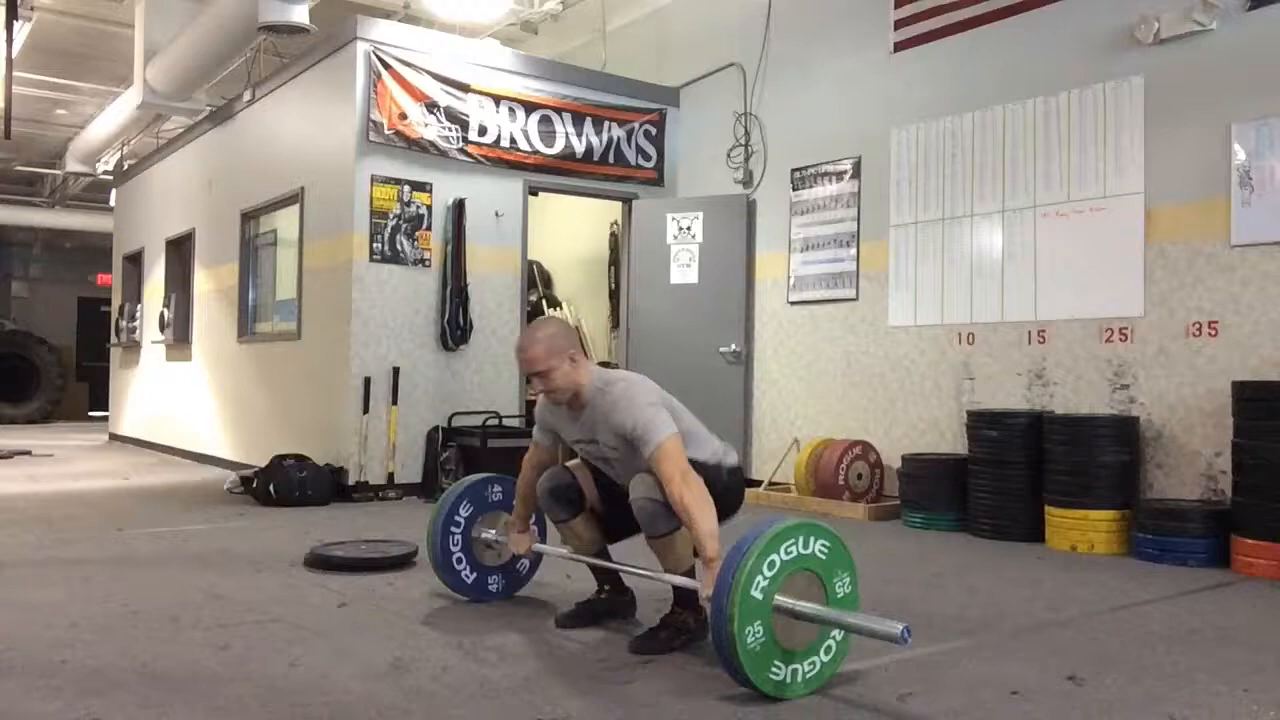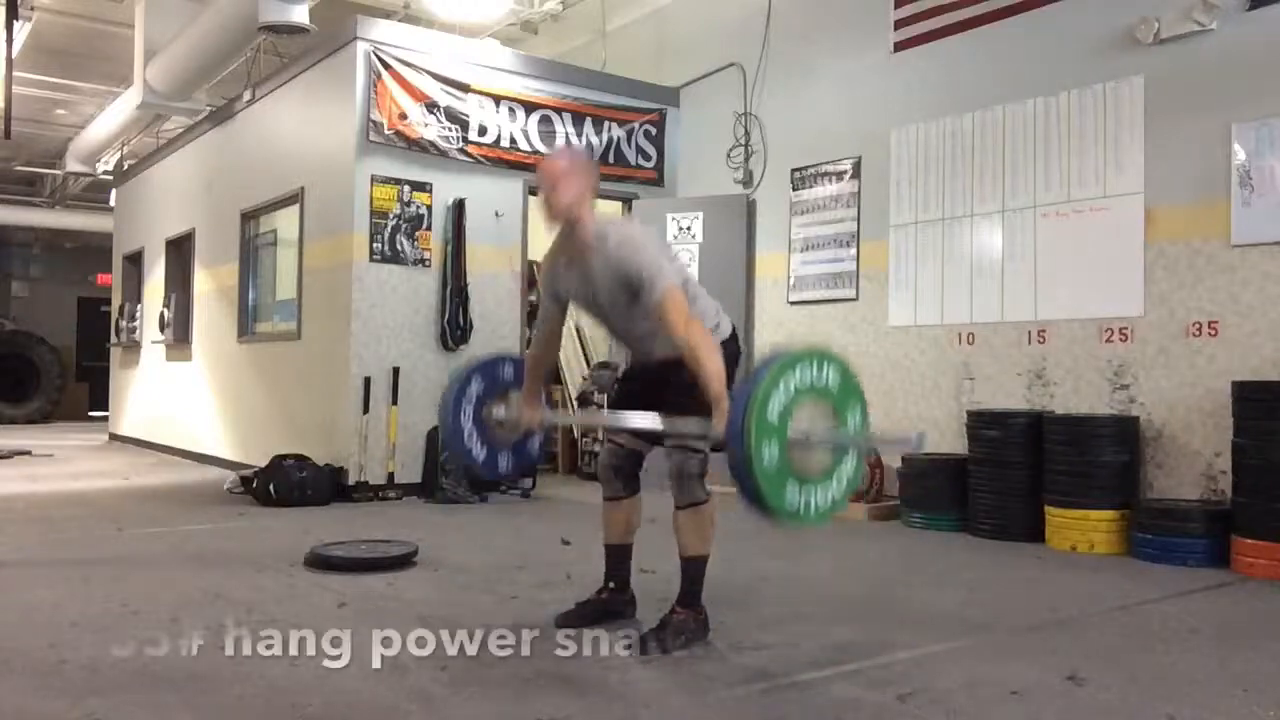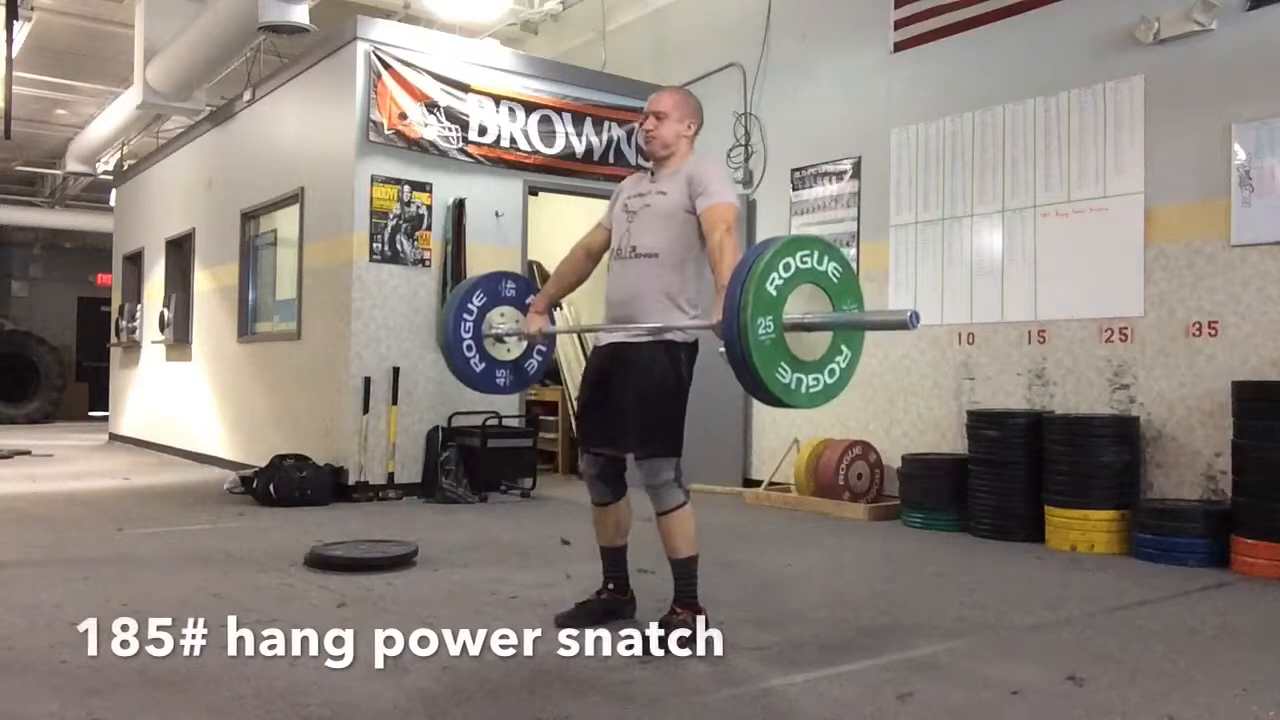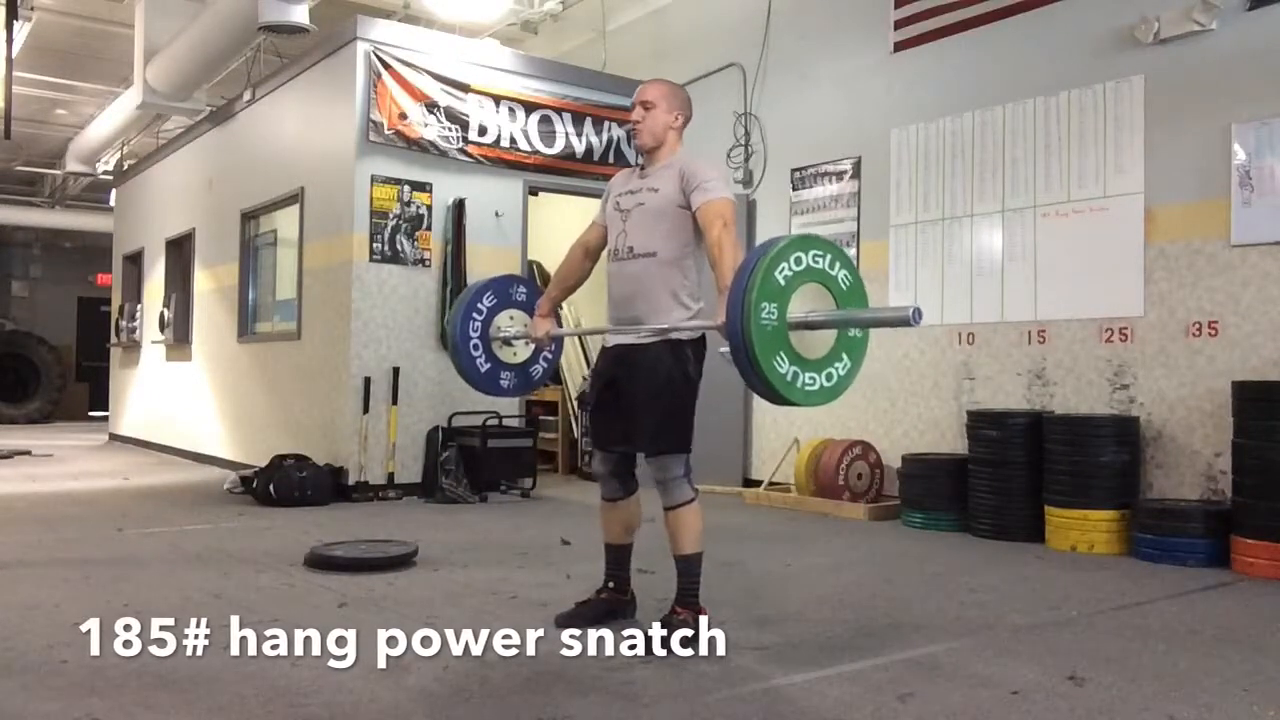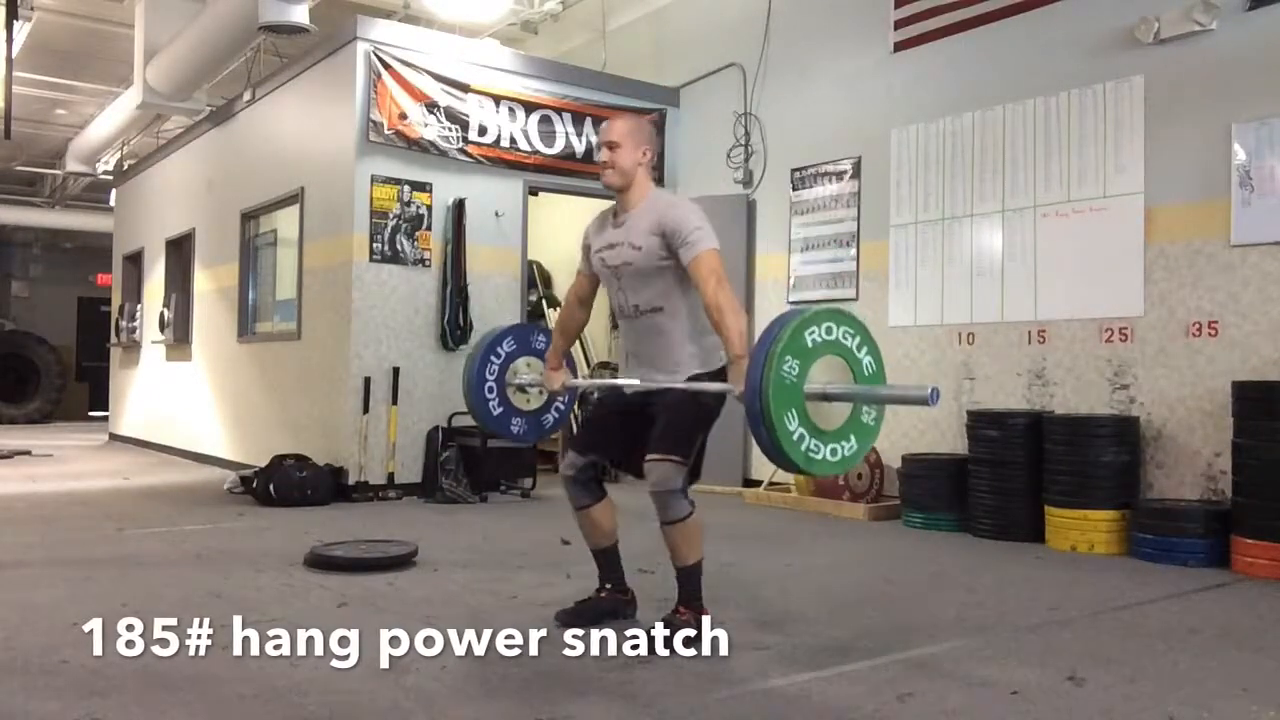
dt=0.7s
person 1, frame 1
left shoulder: (628, 398)
right shoulder: (551, 407)
left elbow: (680, 484)
right elbow: (534, 465)
left wrist: (713, 563)
right wrist: (519, 526)
left hip: (714, 475)
left knee: (647, 492)
right knee: (553, 487)
left ankle: (688, 612)
right ankle: (612, 592)
person 1, frame 2
left shoulder: (628, 244)
right shoulder: (557, 263)
left elbow: (688, 328)
right elbow: (546, 336)
left wrist: (723, 407)
right wrist: (530, 400)
left hip: (705, 341)
right hip: (649, 359)
left knee: (685, 463)
right knee: (614, 464)
left ankle: (690, 610)
right ankle: (616, 592)
person 1, frame 3
left shoulder: (703, 177)
right shoulder: (629, 187)
left elbow: (722, 234)
right elbow: (588, 249)
left wrist: (727, 302)
right wrist: (540, 304)
left hip: (661, 344)
right hip: (610, 343)
left knee: (659, 473)
right knee: (598, 469)
left ankle: (688, 609)
right ankle: (616, 591)
person 1, frame 4
left shoulder: (695, 173)
right shoulder: (620, 184)
left elbow: (721, 230)
right elbow: (586, 249)
left wrist: (729, 298)
right wrist: (545, 308)
left hip: (669, 344)
right hip: (618, 344)
left knee: (670, 472)
right knee: (611, 470)
left ankle: (689, 608)
right ankle: (616, 590)
person 1, frame 5
left shoulder: (673, 213)
right shoulder: (597, 229)
left elbow: (715, 288)
right elbow: (578, 301)
left wrist: (740, 363)
right wrist: (554, 362)
left hip: (692, 376)
right hip: (638, 378)
left knee: (664, 478)
right knee: (578, 467)
left ankle: (691, 609)
right ankle: (614, 591)
